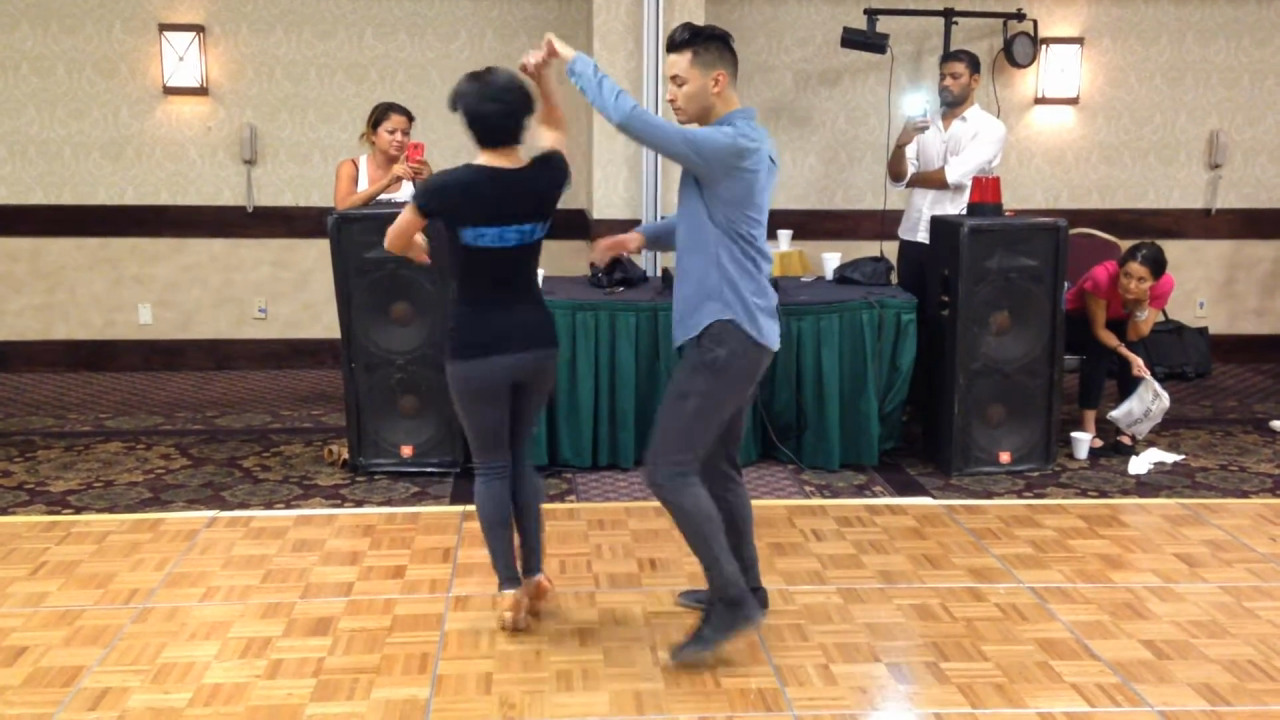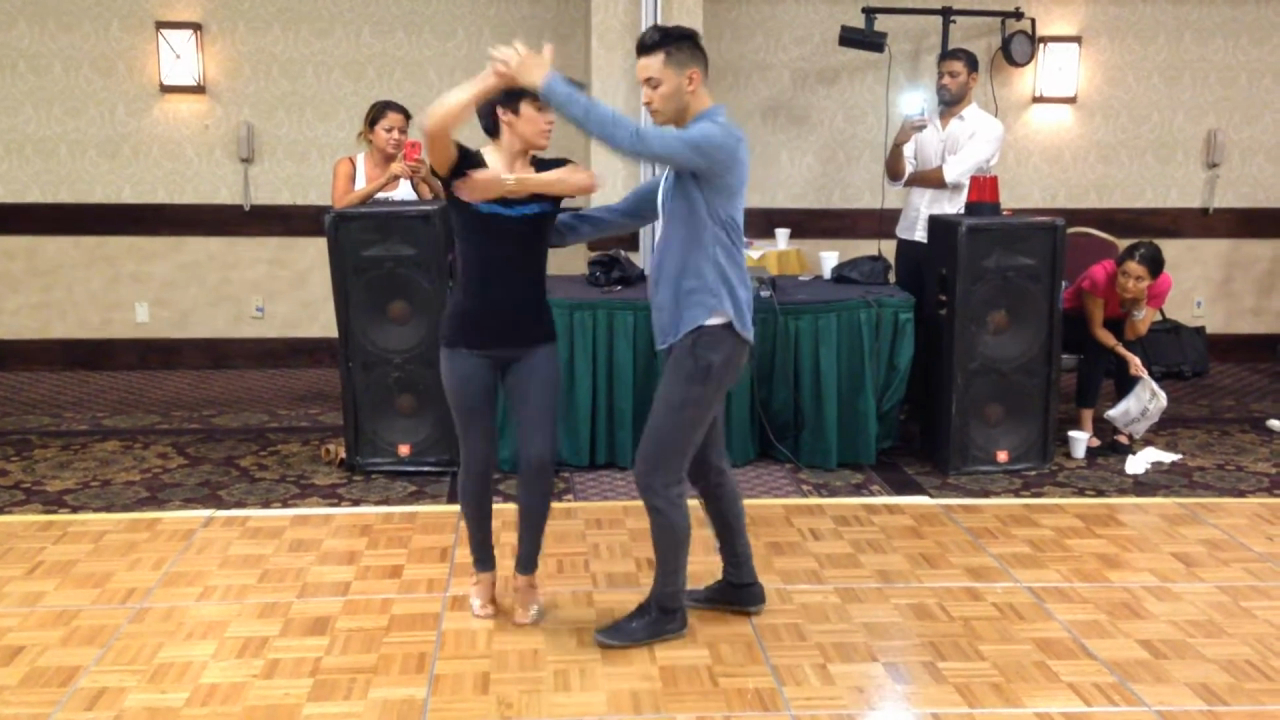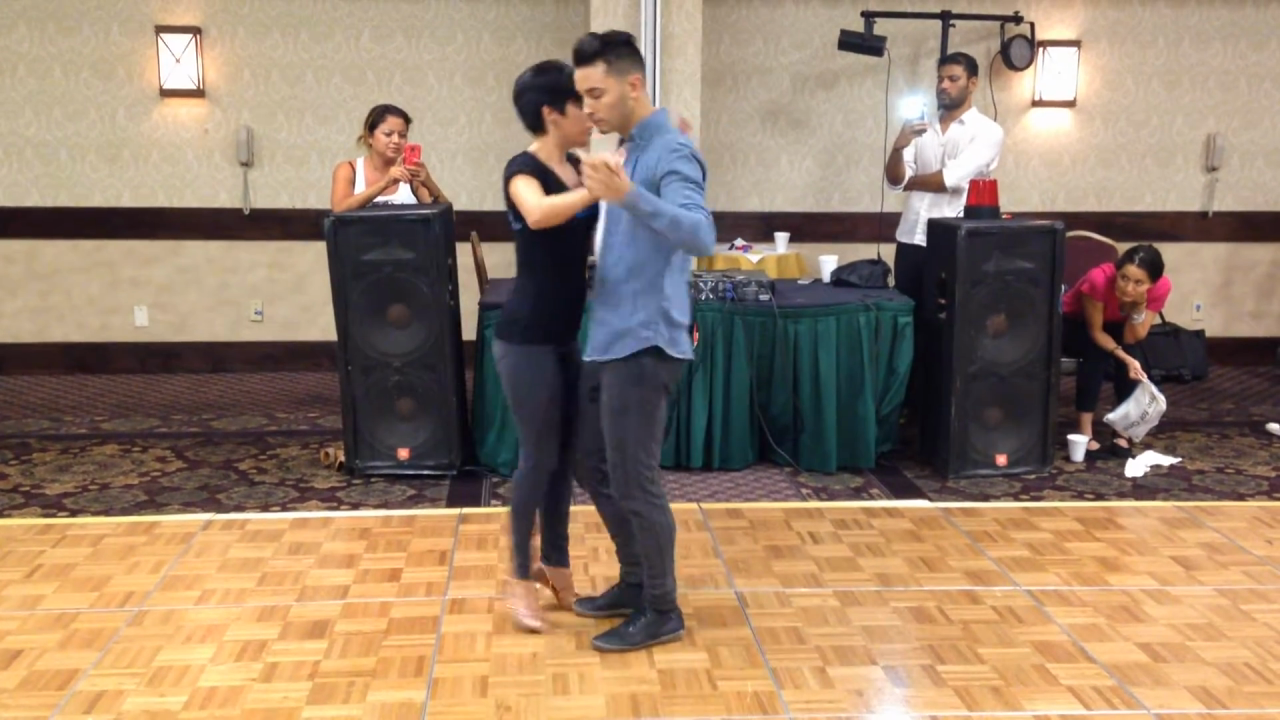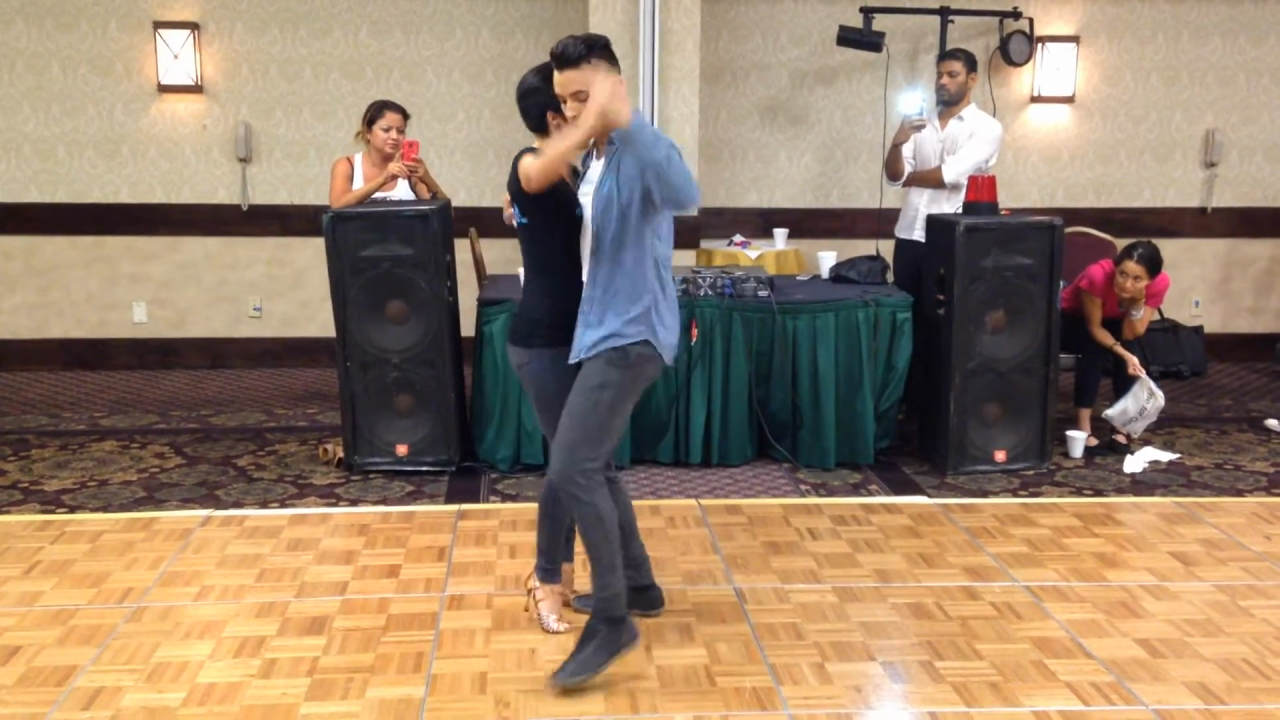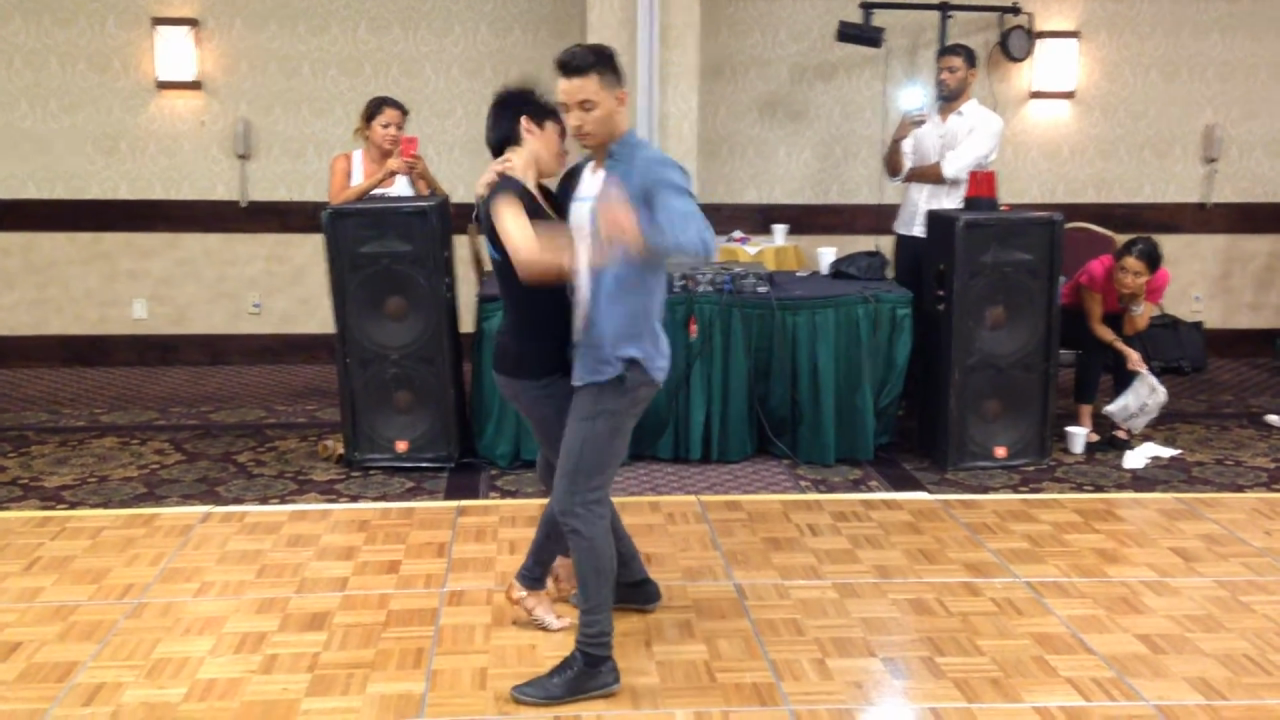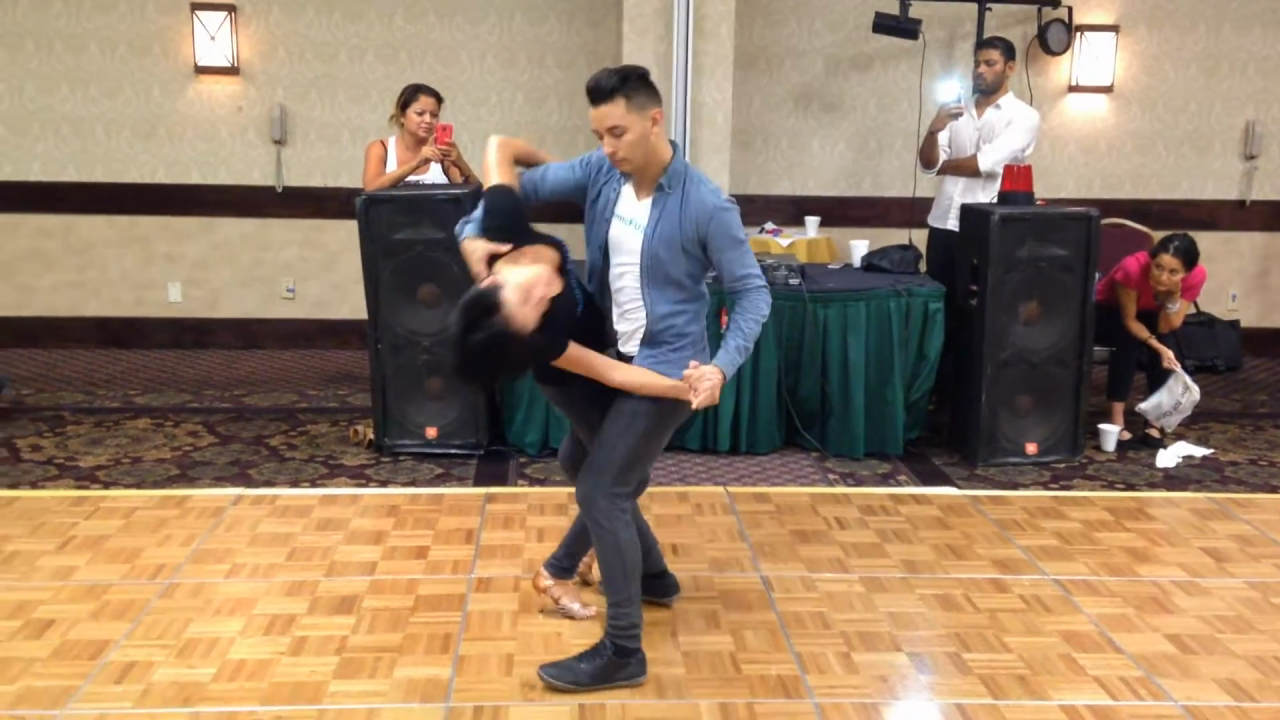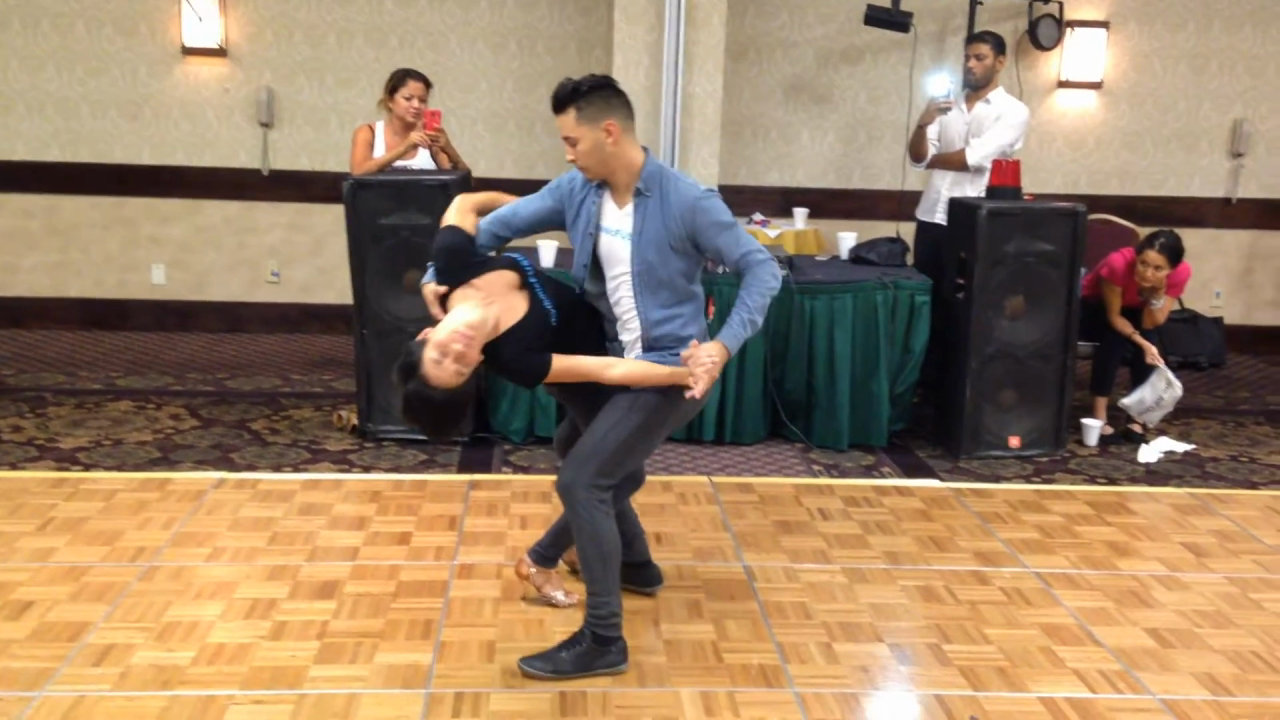
dt=0.4s
person 1, frame 1
left shoulder: (731, 147)
right shoulder: (741, 147)
left elbow: (631, 119)
left wrist: (574, 62)
right wrist: (643, 237)
left hip: (725, 335)
right hip: (735, 334)
left knee: (667, 469)
right knee: (715, 465)
left ankle: (726, 598)
right ankle: (742, 586)
person 1, frame 2
left shoulder: (718, 139)
right shoulder: (686, 149)
left elbow: (631, 138)
right elbow: (630, 213)
left wrist: (549, 84)
right wrist: (548, 231)
left hip: (710, 331)
right hip: (691, 328)
left knee: (658, 471)
right knee: (704, 462)
left ankle: (666, 608)
right ankle: (741, 582)
person 1, frame 3
left shoulder: (671, 154)
right shoulder: (625, 150)
left elbow: (700, 235)
left wrist: (630, 197)
left hip: (644, 341)
right hip: (611, 337)
left knee: (634, 479)
right knee: (594, 469)
left ankle: (661, 609)
right ankle: (636, 583)
person 1, frame 4
left shoulder: (644, 152)
right shoulder: (596, 160)
left elbow: (686, 195)
left wrist: (630, 118)
left hip: (629, 337)
right hip: (600, 333)
left knee: (570, 469)
right knee: (594, 468)
left ankle: (612, 620)
right ankle: (636, 586)
person 1, frame 5
left shoulder: (653, 171)
right shoulder: (580, 173)
left elbow: (700, 242)
right elbow: (548, 236)
left wrist: (642, 237)
right wrist: (506, 194)
left hip: (625, 359)
right hip: (592, 354)
left knee: (575, 499)
right knee: (580, 484)
left ankle: (594, 661)
right ankle: (633, 582)
person 1, frame 6
left shoulder: (707, 207)
right shoulder: (599, 173)
left elbow: (752, 294)
right elbow: (525, 184)
left wrist: (721, 366)
right wrist: (474, 232)
left hip: (670, 368)
right hip: (616, 358)
left knee: (601, 490)
right knee: (583, 462)
left ankle: (622, 652)
right ankle: (650, 572)
person 1, frame 7
left shoulder: (687, 202)
right shoulder: (574, 192)
left elbow: (763, 270)
right elbow: (504, 222)
left wrist: (724, 344)
right wrist: (443, 273)
left hip: (672, 370)
right hip: (620, 362)
left knee: (581, 480)
right knee: (599, 468)
left ankle: (603, 641)
right ankle: (629, 557)
person 2, frame 1
left shoulder: (446, 186)
right shoulder: (545, 177)
left elbow: (395, 243)
right elbow: (557, 126)
left wrist: (418, 246)
right wrist: (543, 79)
left hip: (478, 350)
right hip: (536, 343)
left knee: (489, 466)
right knee: (519, 457)
left ankle: (512, 587)
right ankle: (533, 575)
person 2, frame 2
left shoulder: (544, 175)
right shoulder: (460, 166)
left elbow: (588, 181)
right elbow: (434, 125)
left wrist: (516, 180)
right wrist: (495, 76)
left hip: (532, 343)
right hip: (468, 343)
left knee: (539, 457)
right knee: (477, 460)
left ankle: (525, 572)
right ankle: (481, 570)
person 2, frame 3
left shoulder: (577, 169)
right shoulder: (523, 170)
right elbow: (539, 214)
right wrist: (596, 191)
left hip: (565, 336)
right hip: (526, 339)
left knee: (566, 454)
right knee: (538, 457)
left ankle: (555, 566)
right ankle: (521, 576)
person 2, frame 4
left shoulder: (565, 171)
right shoulder: (532, 166)
right elbow: (538, 176)
left hip: (565, 336)
right hip: (541, 339)
left ankle: (559, 568)
right ankle: (547, 580)
person 2, frame 5
left shoulder: (536, 194)
right shoulder: (505, 197)
right elbow: (528, 256)
left hip: (537, 360)
right hip: (534, 371)
left knee: (560, 466)
left ankle: (562, 561)
right ankle: (530, 584)
person 2, frame 6
left shoulder: (503, 227)
right shoulder: (546, 340)
right elbow: (614, 375)
right wrist: (686, 390)
left hip: (593, 337)
right ankle: (558, 575)
person 2, frame 7
left shoulder: (450, 259)
right shoulder: (510, 356)
left elbow: (466, 203)
right elbow: (607, 370)
right wrist: (683, 375)
right ankle: (539, 562)
person 3, frame 1
left shoulder: (990, 128)
right shoulder: (924, 124)
left elbow: (954, 176)
right elbow: (897, 178)
left wrist: (913, 172)
right wrist: (899, 147)
right hip: (913, 237)
person 3, frame 2
left shoulder: (987, 126)
right shoulder: (922, 122)
left elbow: (952, 174)
right elbow: (894, 176)
left wrist: (910, 177)
right wrist: (898, 143)
right hip: (911, 235)
right knee: (909, 318)
right ankle: (911, 394)
person 3, frame 3
left shoulder: (987, 131)
right shoulder: (922, 126)
left elbow: (952, 179)
right elbow: (894, 180)
left wrist: (909, 181)
right wrist: (898, 147)
right hip: (910, 239)
right ankle: (910, 397)
person 3, frame 4
left shoulder: (986, 127)
right shoulder: (921, 122)
left elbow: (951, 175)
right elbow: (893, 176)
left wrist: (910, 177)
right wrist: (897, 143)
right hip: (910, 235)
right ankle: (909, 393)
person 3, frame 5
left shoulder: (986, 122)
right shoulder: (921, 117)
left elbow: (951, 170)
right elbow: (894, 171)
left wrist: (909, 173)
right wrist: (898, 139)
right hip: (910, 229)
right ankle: (909, 390)
person 3, frame 6
left shoulder: (1023, 116)
right shoulder: (958, 111)
left elbow: (986, 163)
right elbow: (928, 164)
left wrist: (943, 166)
right wrist: (933, 131)
right hip: (943, 223)
right ankle: (941, 385)
person 3, frame 7
left shoulder: (1013, 111)
right shoulder: (947, 105)
left elbow: (974, 158)
right elbow: (917, 158)
left wrist: (931, 160)
right wrist: (922, 125)
right hip: (931, 217)
right ankle: (926, 379)
person 4, frame 1
left shoulder: (1164, 285)
right shoulder: (1102, 276)
left elbow: (1135, 336)
right elbow: (1098, 329)
left wrist: (1143, 303)
right wrist: (1128, 356)
left hip: (1118, 324)
right hip: (1076, 322)
left knee: (1134, 348)
right knee: (1100, 348)
right ankle: (1088, 429)
person 4, frame 2
left shoulder: (1161, 284)
right shoulder: (1099, 276)
left elbow: (1132, 335)
right elbow: (1095, 328)
left wrist: (1140, 303)
right wrist: (1126, 355)
left hip: (1115, 323)
right hip: (1073, 321)
left knee: (1131, 347)
right knee: (1098, 347)
left ankle: (1123, 428)
right ankle: (1085, 429)
person 4, frame 3
left shoulder: (1161, 287)
right shoulder: (1099, 279)
left elbow: (1131, 339)
right elbow: (1095, 332)
left wrist: (1139, 306)
right wrist: (1125, 358)
left hip: (1114, 326)
right hip: (1073, 325)
left knee: (1131, 350)
right knee: (1097, 351)
left ankle: (1123, 430)
right ankle: (1085, 433)
person 4, frame 4
left shoulder: (1159, 283)
right shoulder: (1097, 275)
left elbow: (1130, 335)
right elbow: (1093, 327)
left wrist: (1138, 302)
right wrist: (1123, 354)
left hip: (1113, 323)
right hip: (1071, 321)
left knee: (1128, 346)
right knee: (1095, 347)
left ankle: (1121, 427)
right ankle: (1083, 429)
person 4, frame 5
left shoulder: (1159, 279)
right shoulder: (1097, 271)
left elbow: (1131, 331)
right elbow: (1094, 323)
left wrist: (1138, 298)
right wrist: (1123, 349)
left hip: (1113, 318)
right hip: (1072, 317)
left knee: (1130, 343)
right knee: (1095, 343)
left ankle: (1122, 423)
right ankle: (1084, 424)
person 4, frame 6
left shoulder: (1196, 276)
right shoulder: (1132, 267)
left elbow: (1166, 328)
right elbow: (1129, 320)
left wrist: (1174, 295)
right wrist: (1158, 347)
left hip: (1149, 316)
right hip: (1107, 314)
left knee: (1164, 340)
right knee: (1130, 341)
left ankle: (1154, 422)
right ankle: (1116, 422)
person 4, frame 7
left shoulder: (1181, 273)
right shoulder: (1118, 263)
left elbow: (1150, 324)
right elbow: (1113, 316)
left wrist: (1159, 291)
right wrist: (1142, 343)
left hip: (1134, 311)
right hip: (1092, 309)
left knee: (1148, 336)
right knee: (1114, 337)
left ankle: (1137, 417)
right ankle: (1099, 417)
